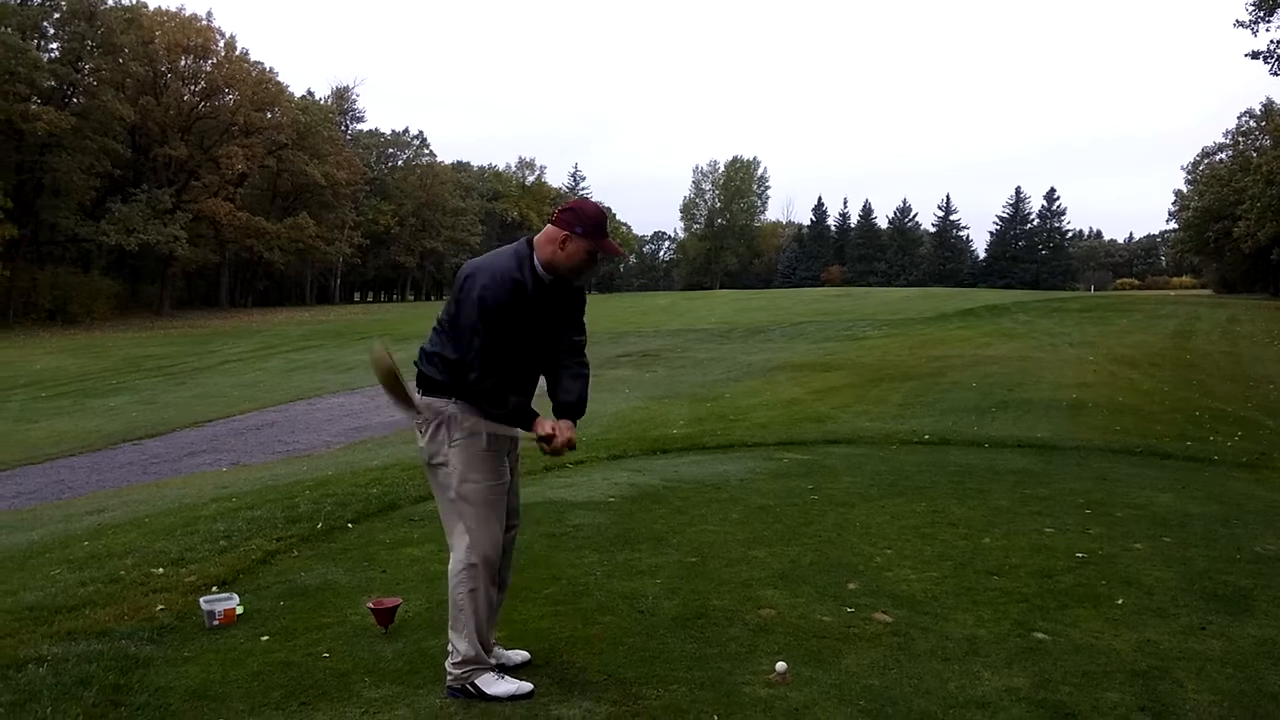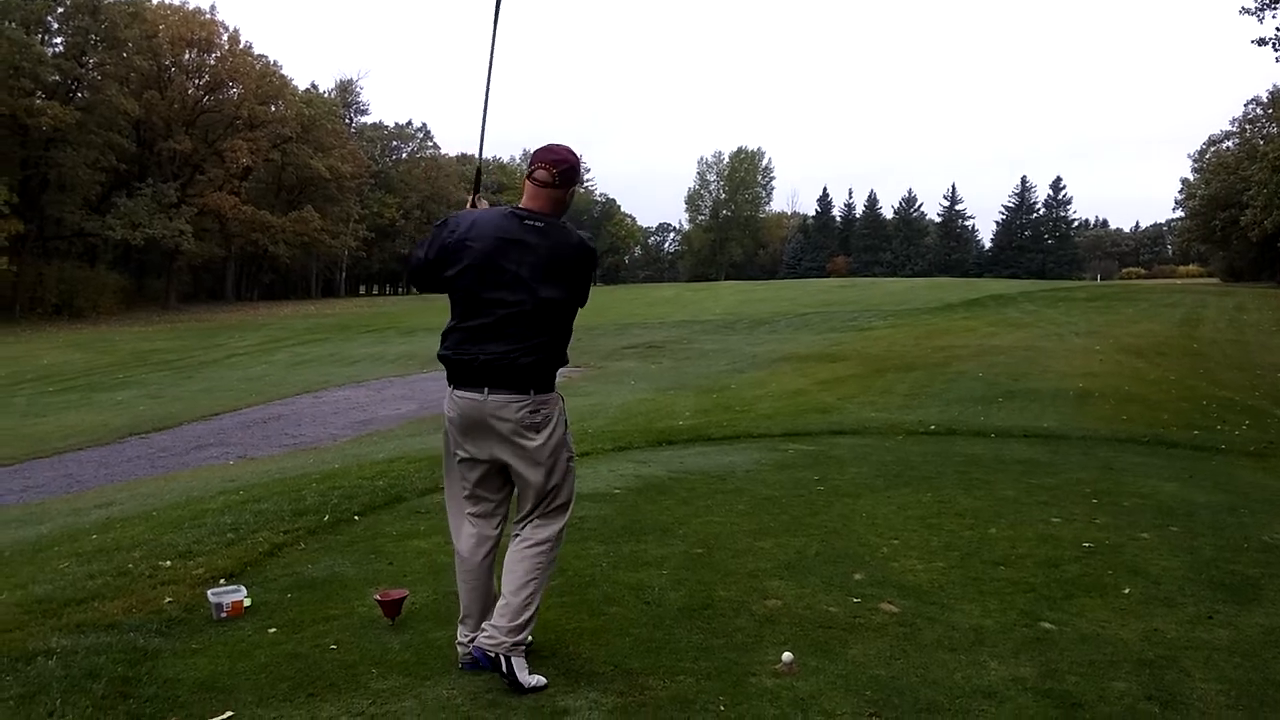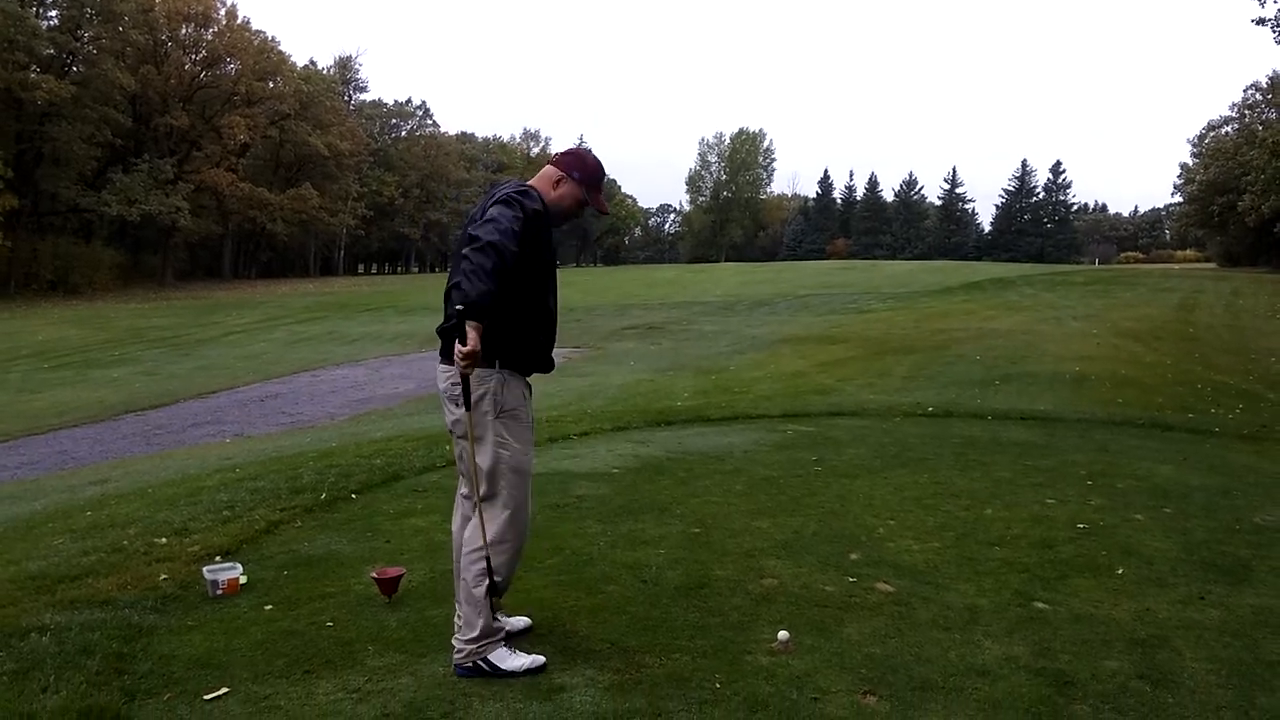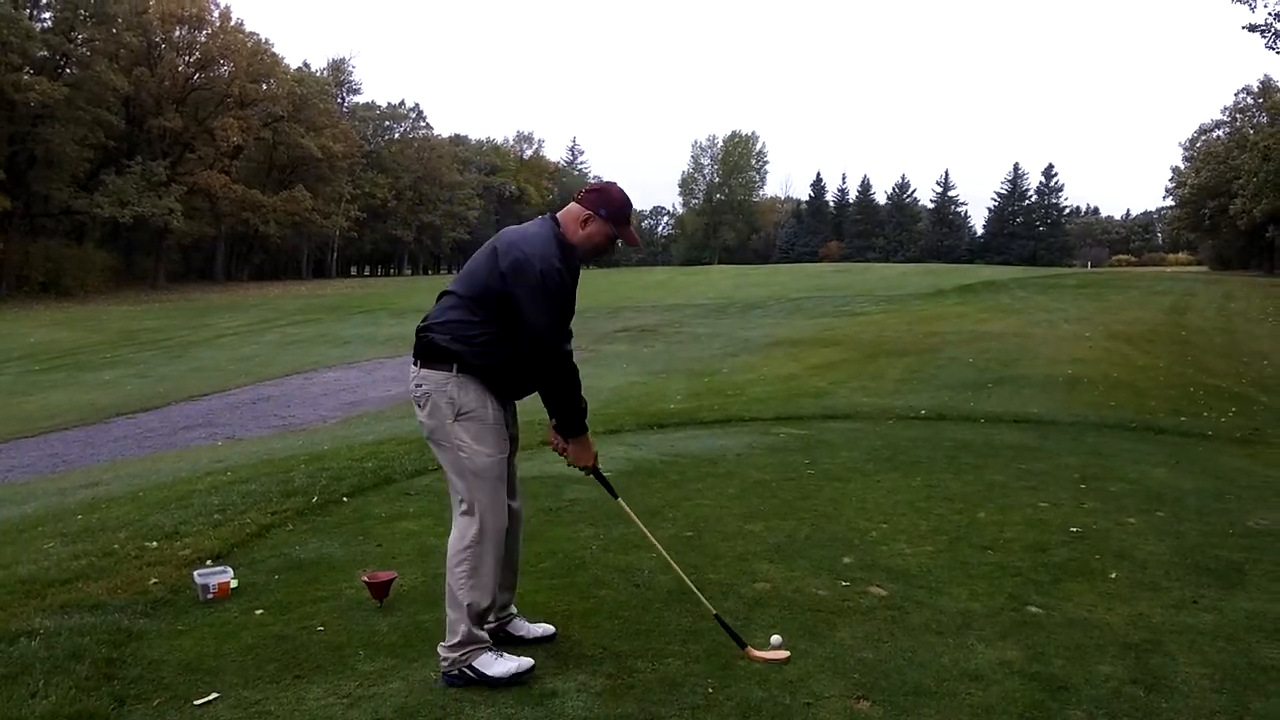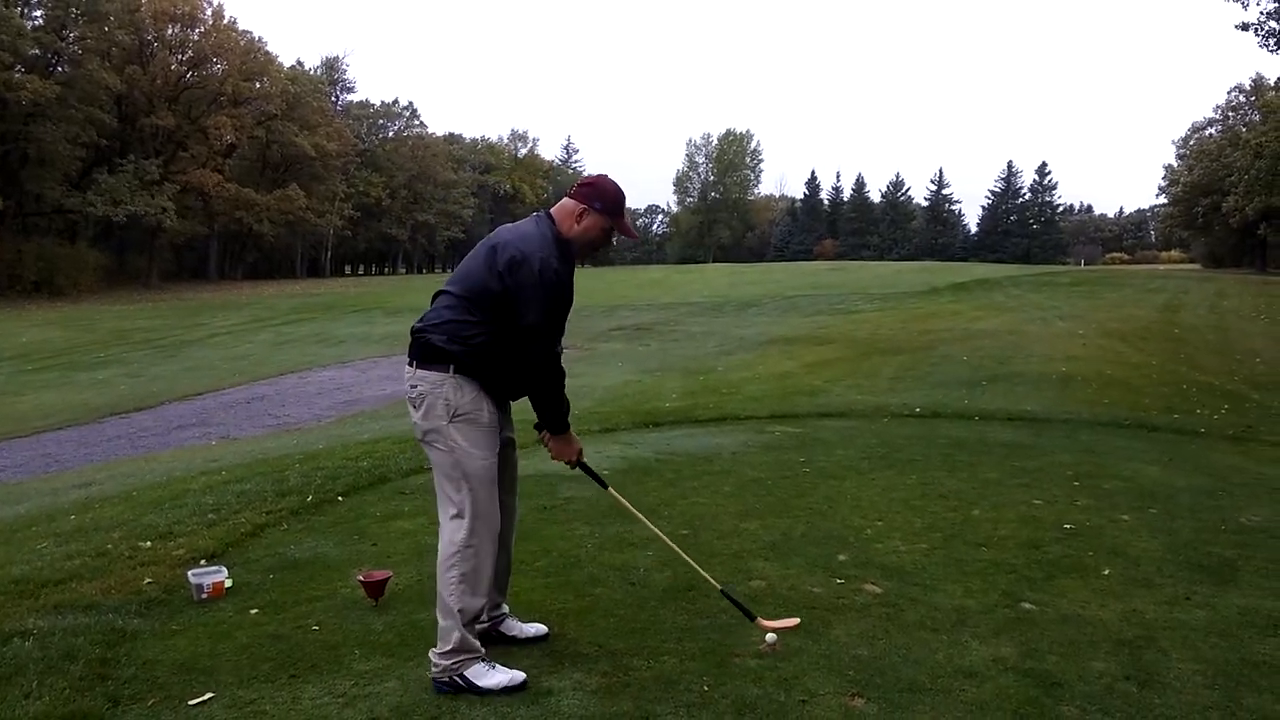
dt=1s
person 1, frame 1
left shoulder: (566, 292)
right shoulder: (496, 278)
left elbow: (568, 359)
right elbow: (483, 372)
left wrist: (566, 418)
right wrist: (532, 421)
left hip: (497, 415)
right hip: (455, 411)
left knee: (498, 534)
right knee: (478, 540)
left ankle: (477, 646)
right ankle: (467, 669)
person 1, frame 2
left shoulder: (466, 229)
right shoulder: (578, 253)
left elbow: (419, 272)
left hip: (465, 396)
right hip: (529, 403)
left knee: (475, 520)
right knee: (541, 522)
left ankle: (473, 639)
right ankle: (502, 639)
person 1, frame 3
left shoulder: (511, 207)
right shoulder: (520, 204)
left elbow: (478, 261)
right elbow: (484, 253)
left wrist: (470, 323)
right wrist: (475, 323)
left hip: (474, 368)
right hip: (488, 373)
left knee: (477, 498)
right knee: (500, 505)
left ankle: (476, 617)
right ankle: (476, 645)
person 1, frame 4
left shoulder: (545, 248)
right shoulder: (538, 257)
left elbow: (547, 349)
right elbow: (548, 354)
left wrist: (562, 421)
right wrist: (576, 431)
left hip: (482, 380)
right hip: (453, 380)
left knee: (503, 506)
right knee: (481, 508)
left ankle: (496, 616)
right ankle: (463, 650)
person 1, frame 5
left shoulder: (538, 245)
right shoulder: (535, 256)
left elbow: (535, 348)
right elbow: (537, 353)
left wrist: (552, 421)
right wrist: (559, 429)
left hip: (478, 382)
right hip: (450, 383)
left knee: (497, 508)
right knee: (470, 514)
left ankle: (488, 615)
right ankle: (456, 658)
